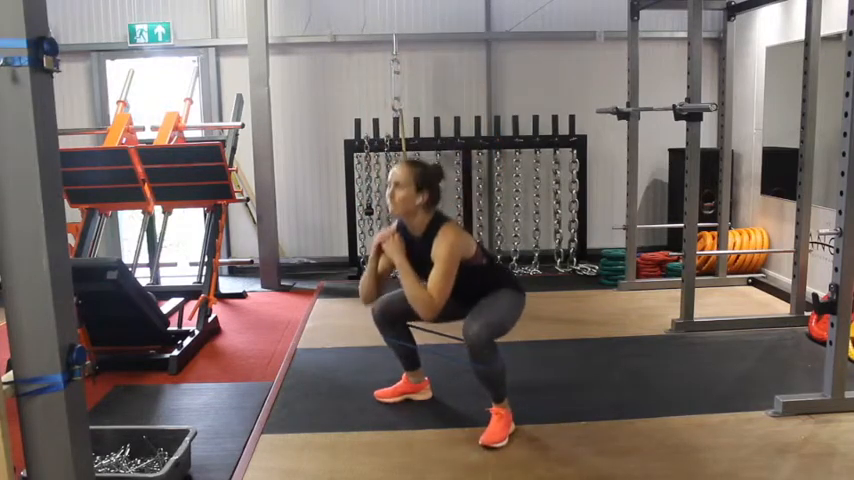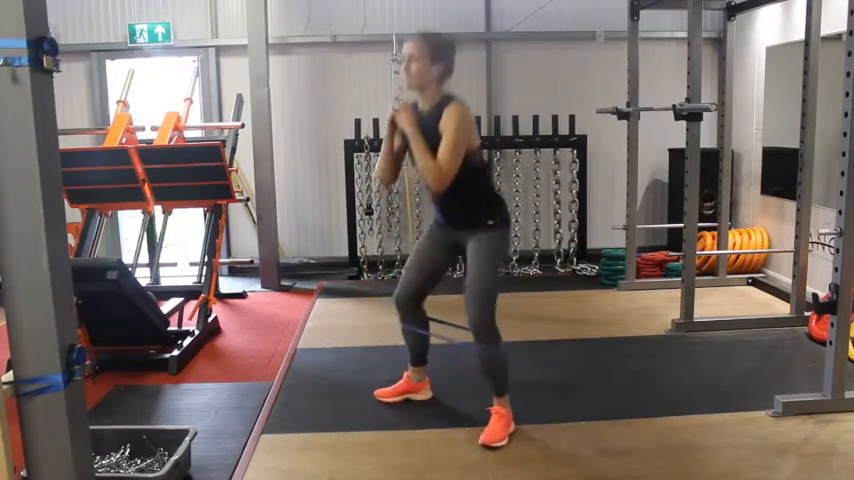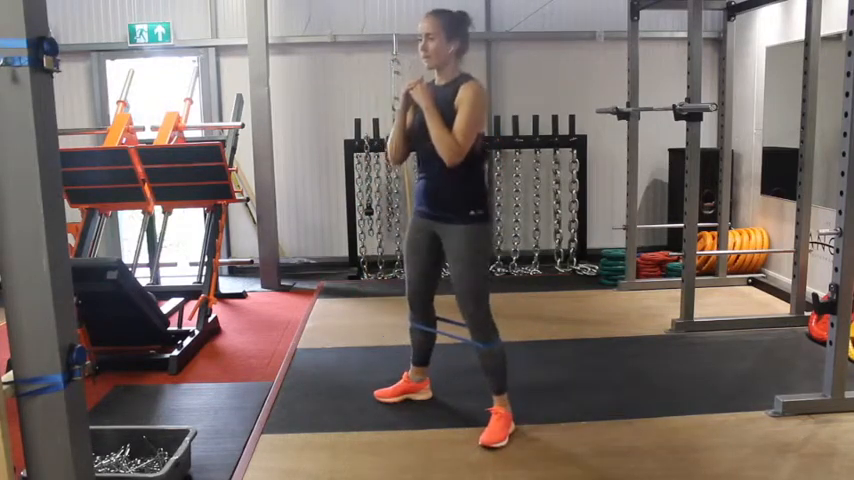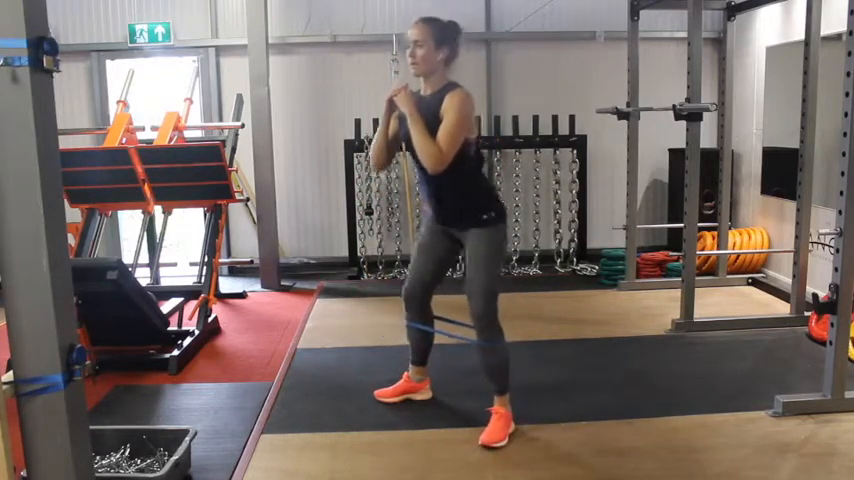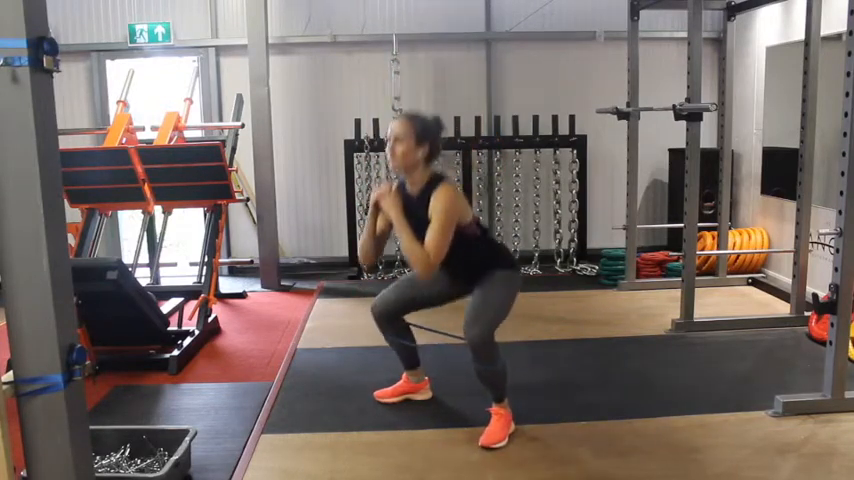
dt=0.4s
person 1, frame 1
left shoulder: (447, 237)
right shoulder: (398, 232)
left elbow: (429, 310)
right elbow: (367, 297)
left wrist: (399, 258)
right wrist: (376, 255)
left hip: (501, 293)
right hip: (458, 296)
left knee: (476, 334)
right knee: (383, 312)
left ankle: (502, 411)
right ankle: (416, 380)
person 1, frame 2
left shoulder: (455, 113)
right shoulder: (410, 114)
left elbow: (437, 181)
right elbow: (385, 179)
left wrist: (411, 131)
right wrist: (393, 133)
left hip: (486, 225)
right hip: (446, 223)
left knee: (478, 317)
right knee: (405, 297)
left ankle: (502, 410)
right ankle: (417, 380)
person 1, frame 3
left shoulder: (470, 91)
right shoulder: (425, 91)
left elbow: (453, 155)
right elbow: (395, 157)
left wrist: (427, 105)
right wrist: (405, 108)
left hip: (465, 218)
right hip: (424, 214)
left knee: (474, 312)
right knee: (417, 299)
left ankle: (502, 410)
right ankle: (417, 380)
person 1, frame 4
left shoulder: (457, 99)
right shoulder: (411, 101)
left elbow: (436, 162)
right elbow: (378, 162)
left wrist: (411, 112)
right wrist: (389, 113)
left hip: (481, 220)
right hip: (440, 219)
left knee: (482, 312)
right knee: (413, 294)
left ankle: (502, 410)
right ankle: (417, 380)
person 1, frame 5
left shoulder: (443, 195)
right shoulder: (397, 191)
left elbow: (425, 268)
right elbow: (367, 259)
left wrist: (395, 215)
right wrist: (374, 213)
left hip: (495, 272)
right hip: (451, 273)
left knee: (477, 334)
right knee: (383, 309)
left ankle: (501, 411)
right ankle: (415, 379)
